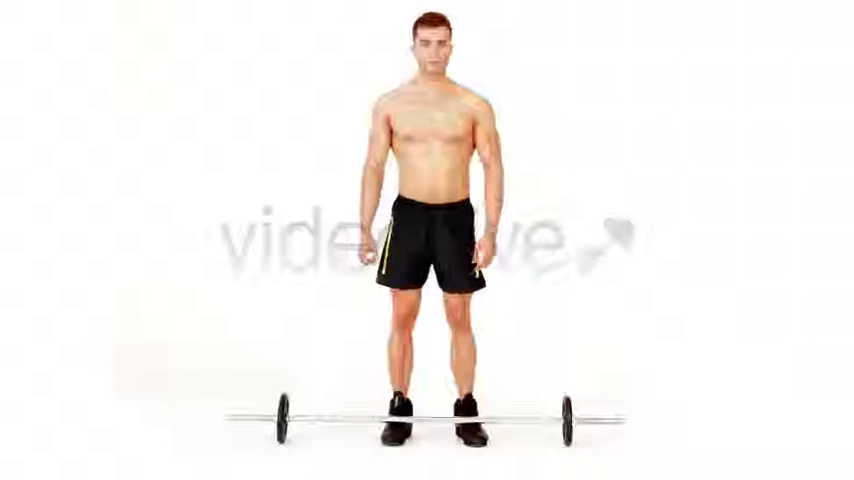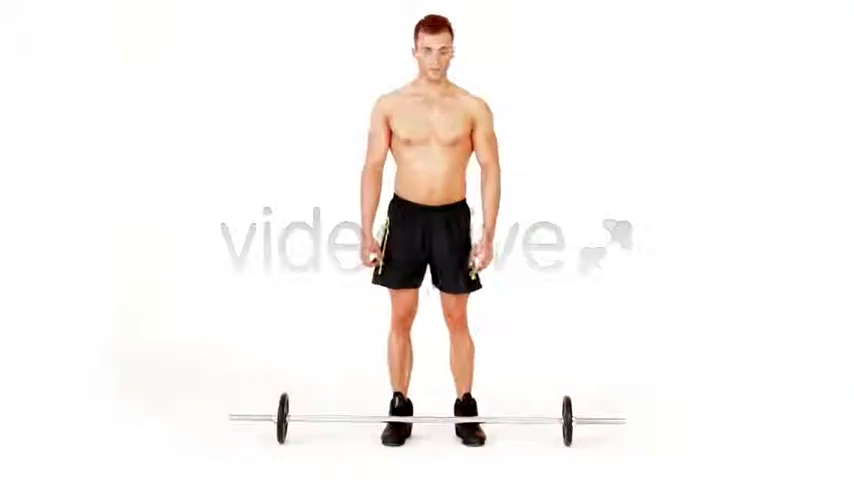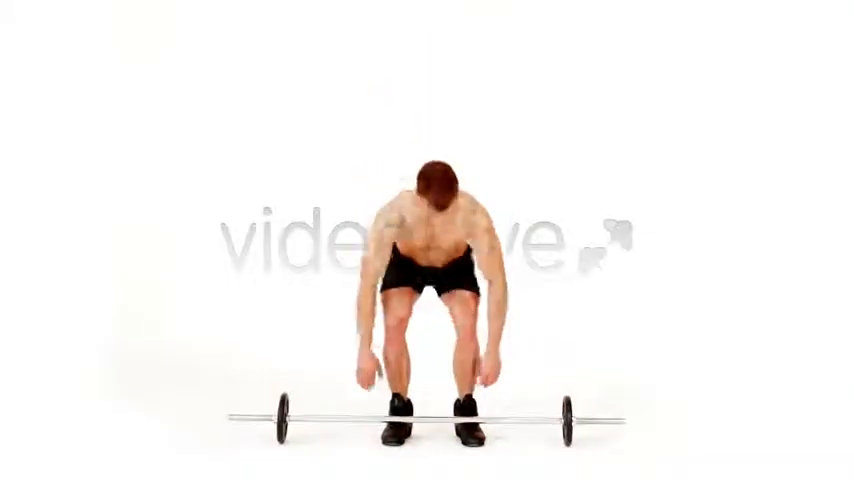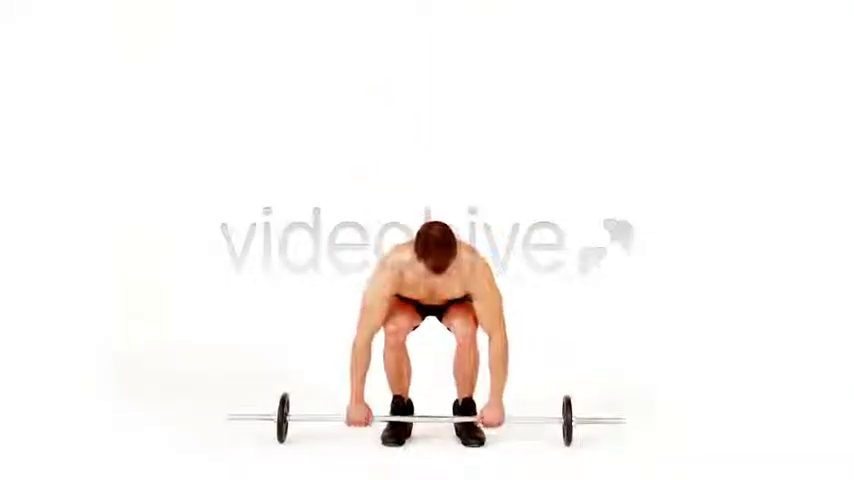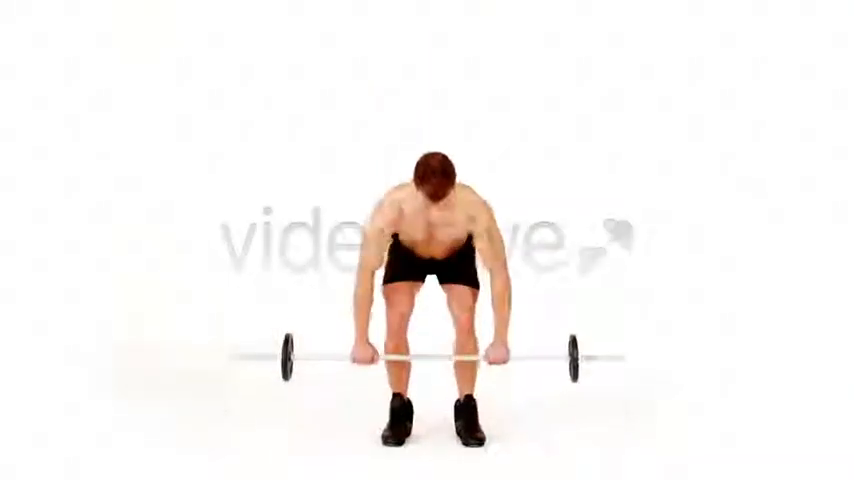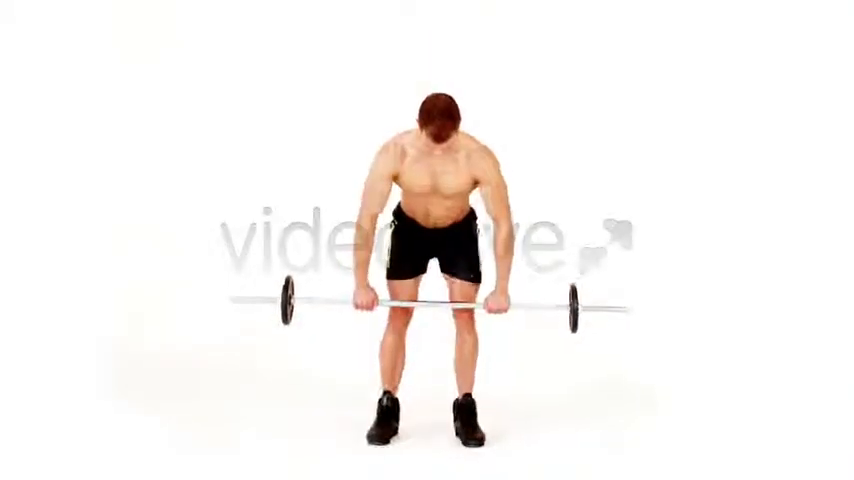
dt=0.7s
person 1, frame 1
left shoulder: (475, 106)
right shoulder: (389, 103)
left elbow: (493, 168)
right elbow: (373, 168)
left wrist: (490, 232)
right wrist: (365, 230)
left hip: (456, 217)
right hip: (408, 216)
left knee: (459, 318)
right knee: (402, 318)
left ankle: (466, 409)
right ankle: (399, 410)
person 1, frame 2
left shoulder: (474, 107)
right shoulder: (389, 105)
left elbow: (490, 171)
right elbow: (372, 169)
left wrist: (487, 234)
right wrist: (367, 232)
left hip: (453, 220)
right hip: (405, 217)
left knee: (457, 321)
right knee: (401, 319)
left ankle: (465, 409)
right ankle: (400, 408)
person 1, frame 3
left shoulder: (475, 217)
right shoulder: (392, 217)
left elbow: (497, 283)
right elbow: (368, 283)
left wrist: (492, 351)
right wrist: (365, 350)
left hip: (456, 264)
right hip: (405, 262)
left knee: (466, 324)
right knee: (394, 323)
left ankle: (466, 410)
right ankle: (399, 409)
person 1, frame 4
left shoulder: (475, 268)
right shoulder: (392, 268)
left elbow: (497, 335)
right elbow: (363, 336)
left wrist: (496, 402)
right wrist: (356, 401)
left hip: (456, 300)
right hip: (407, 299)
left knee: (466, 332)
right knee: (394, 330)
left ankle: (465, 409)
right ankle: (400, 408)
person 1, frame 5
left shoulder: (474, 208)
right shoulder: (391, 207)
left elbow: (499, 273)
right elbow: (365, 272)
left wrist: (500, 339)
right wrist: (361, 338)
left hip: (457, 253)
right hip: (407, 252)
left knee: (464, 323)
right knee: (396, 320)
left ankle: (466, 408)
right ankle: (399, 408)
person 1, frame 6
left shoulder: (479, 157)
right shoulder: (393, 153)
left elbow: (503, 222)
right elbow: (366, 217)
left wrist: (501, 288)
right wrist: (361, 282)
left hip: (459, 231)
right hip: (409, 229)
left knee: (464, 318)
right knee: (398, 317)
left ankle: (465, 407)
right ankle: (387, 408)
